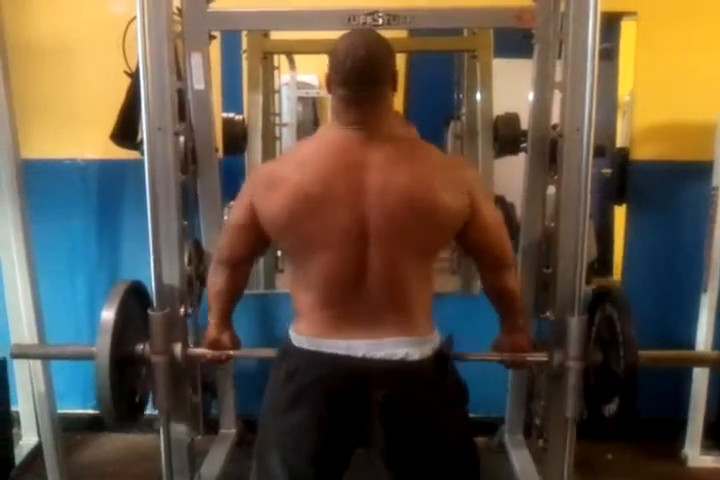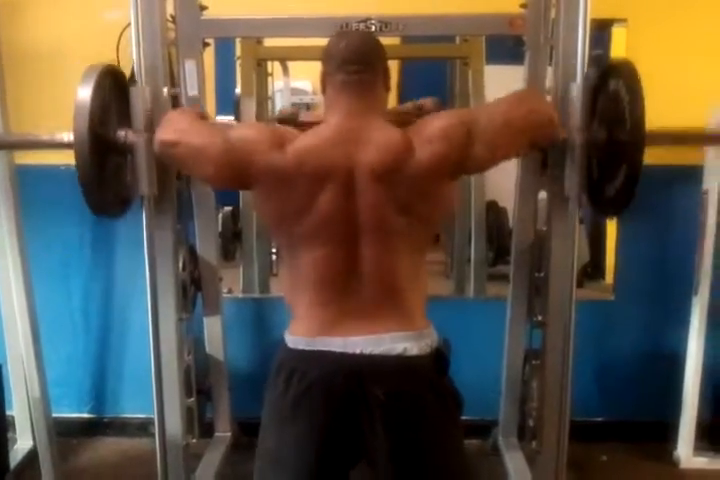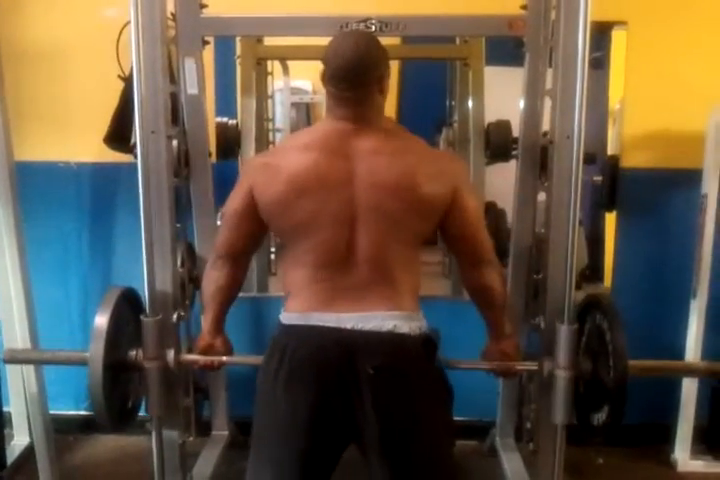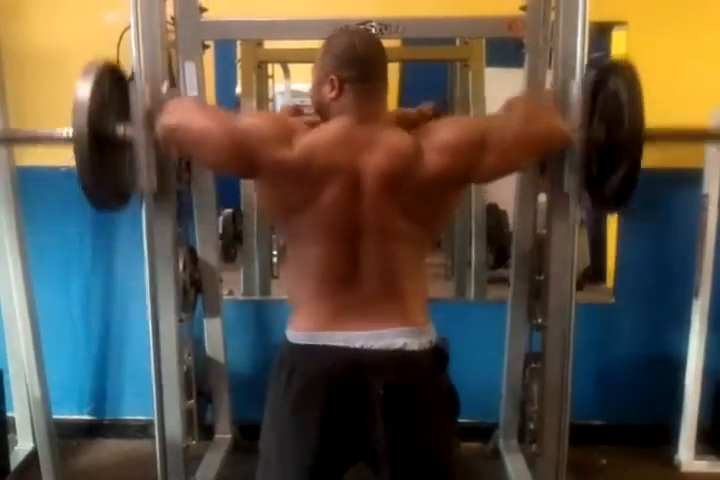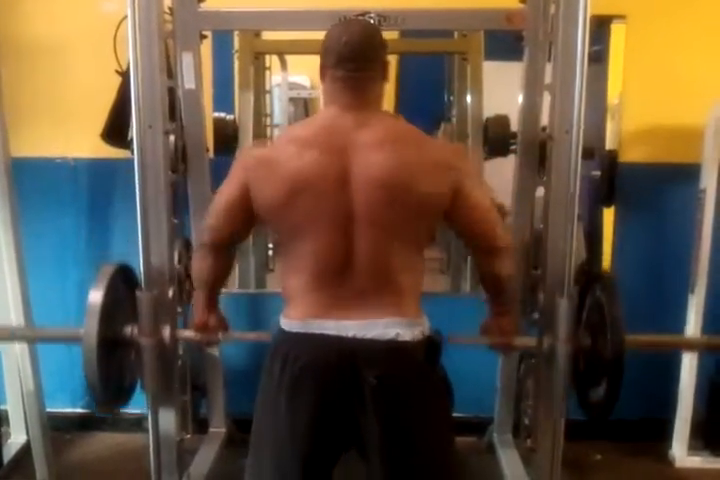
dt=1s
person 1, frame 1
left shoulder: (274, 176)
right shoulder: (450, 176)
left elbow: (229, 261)
right elbow: (500, 266)
left wrist: (218, 324)
right wrist: (514, 329)
left hip: (313, 367)
right hip: (409, 368)
person 1, frame 2
left shoulder: (272, 156)
right shoulder: (431, 149)
left elbow: (171, 137)
right elbow: (538, 115)
left wrist: (190, 115)
left hip: (310, 366)
right hip: (406, 365)
person 1, frame 3
left shoulder: (269, 165)
right shoulder: (437, 167)
left elbow: (227, 258)
right elbow: (480, 264)
left wrist: (211, 329)
right wrist: (500, 334)
left hip: (303, 346)
right hip: (397, 349)
person 1, frame 4
left shoulder: (279, 150)
right shoulder: (438, 154)
left elbow: (174, 121)
right elbow: (550, 126)
right wrist: (511, 111)
left hip: (312, 361)
right hip: (406, 361)
person 1, frame 5
left shoulder: (265, 158)
right shoulder: (437, 157)
left elbow: (213, 243)
right elbow: (495, 248)
left wrist: (205, 305)
right wrist: (503, 313)
left hip: (304, 350)
right hip: (398, 352)
